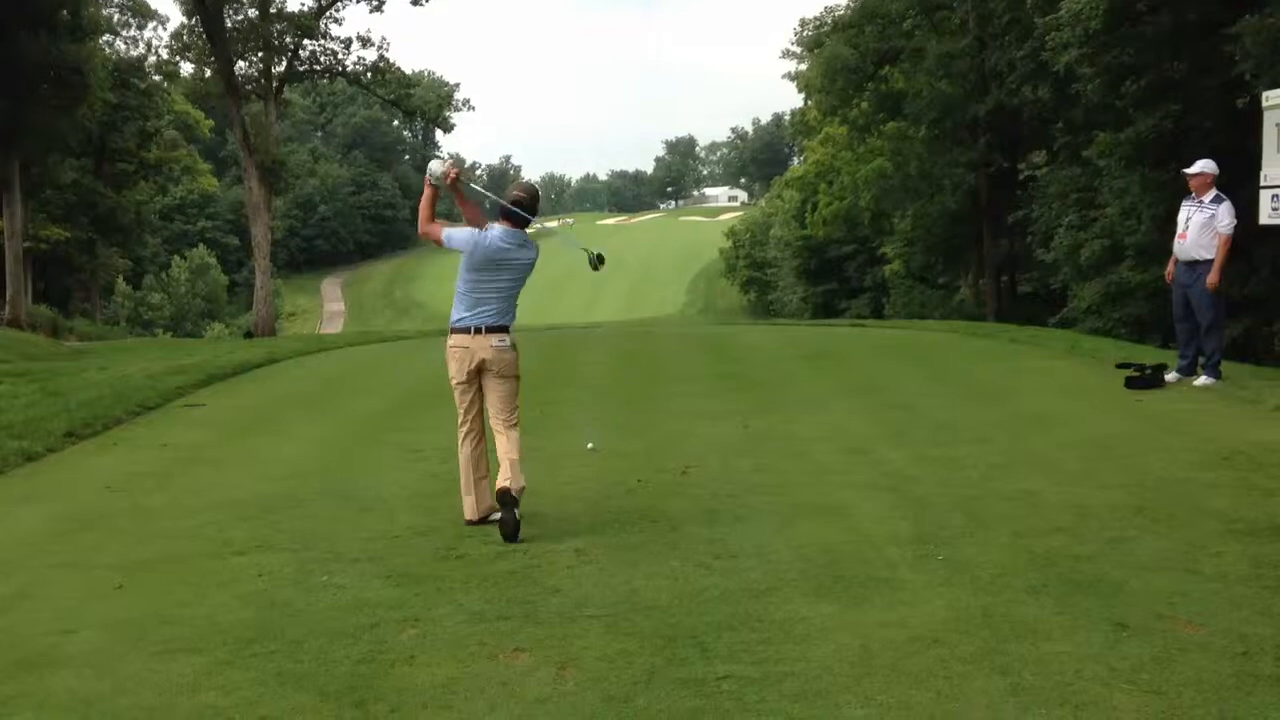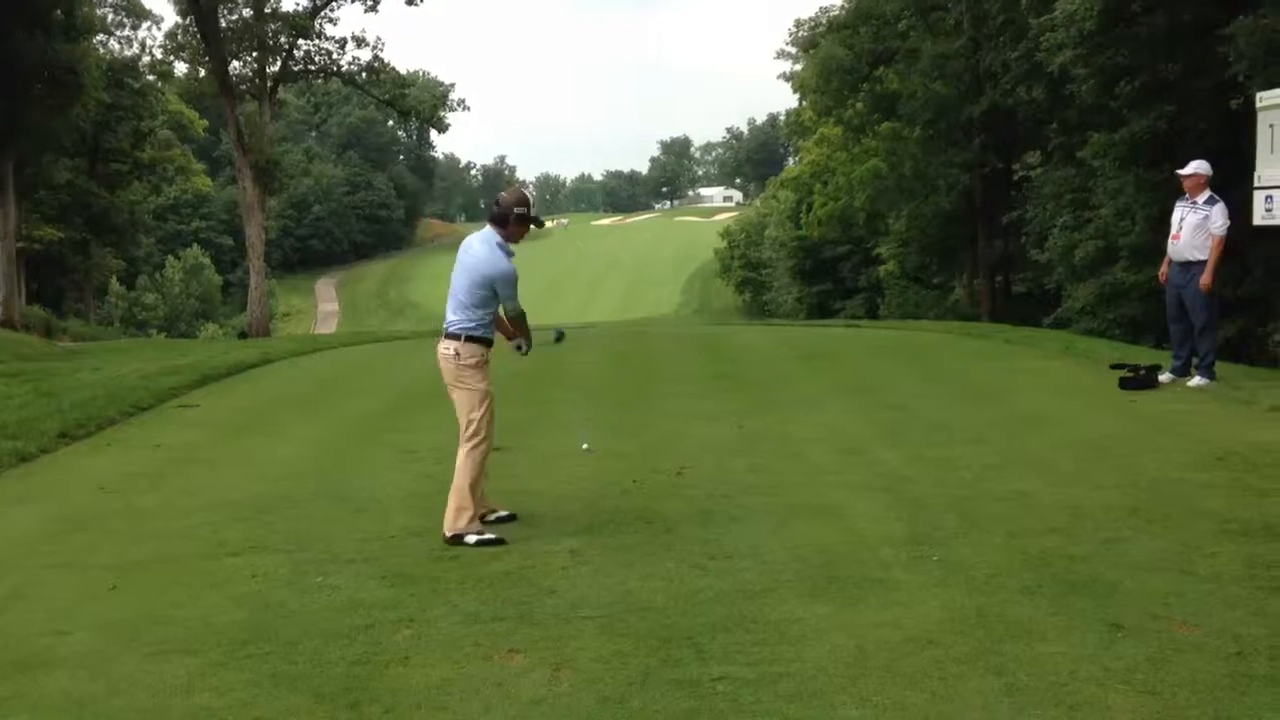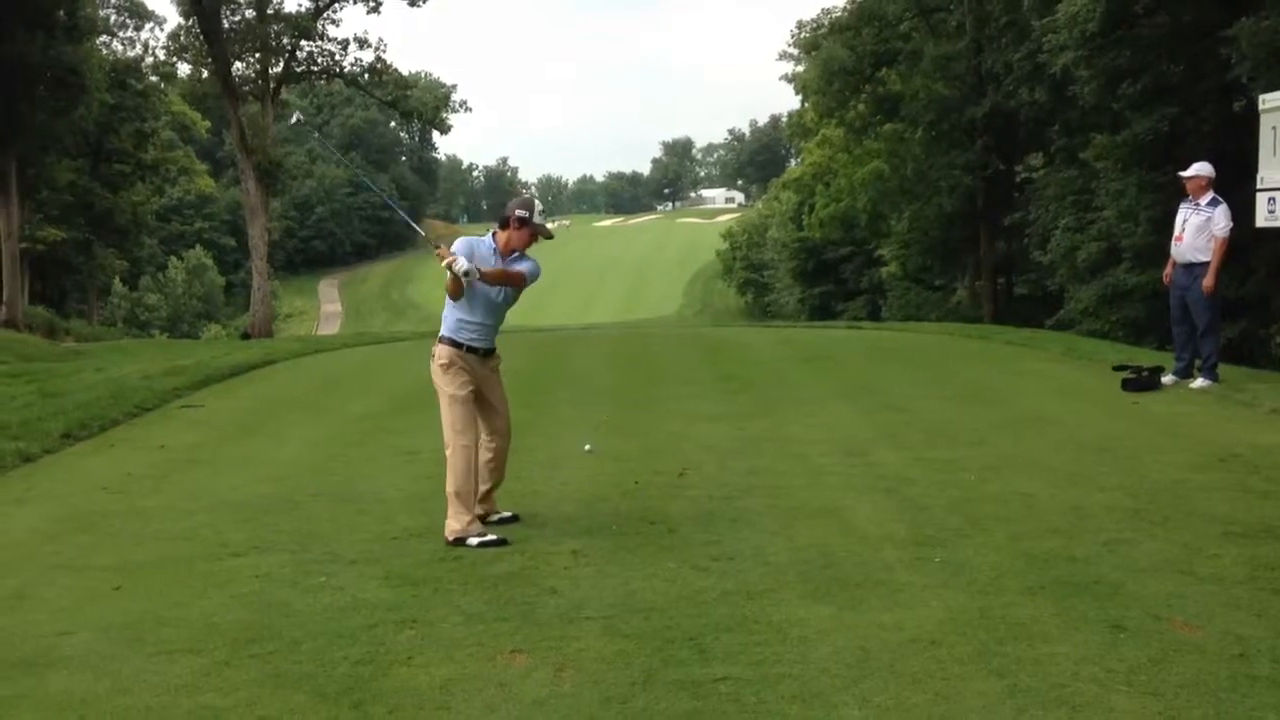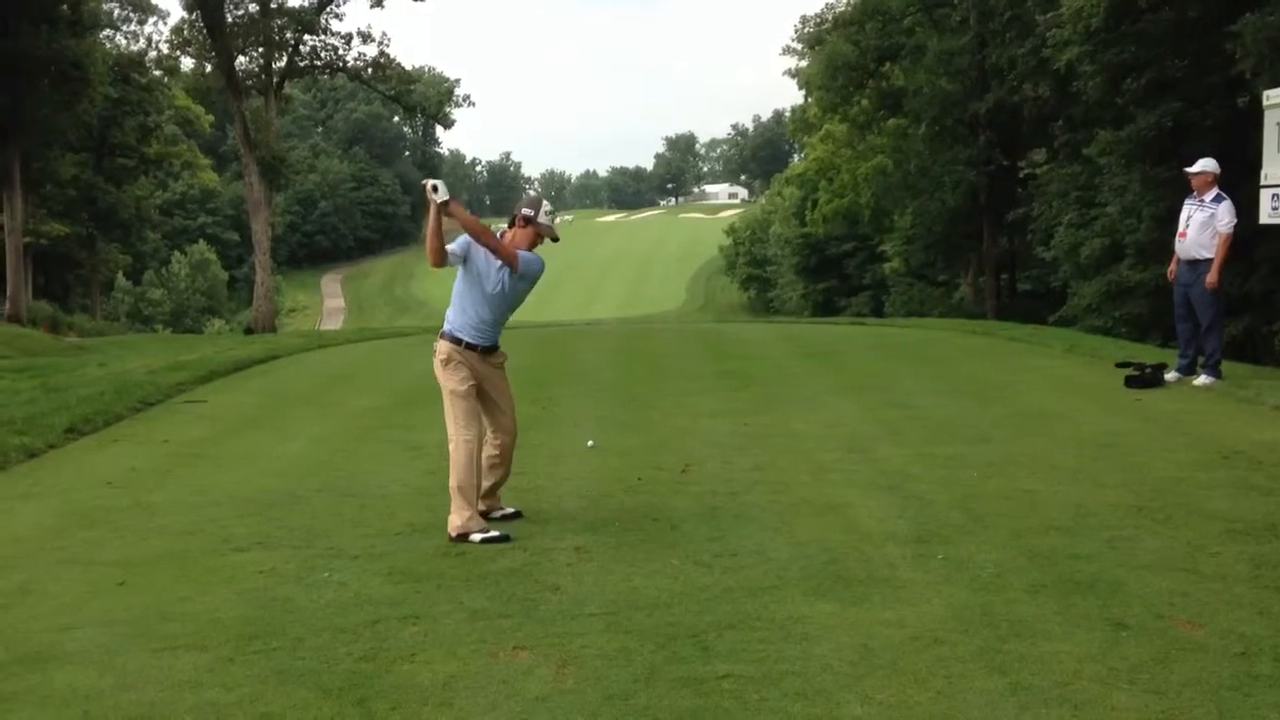
dt=0.4s
person 1, frame 1
left shoulder: (477, 243)
right shoulder: (531, 250)
left elbow: (424, 227)
left wrist: (433, 183)
right wrist: (457, 189)
left hip: (462, 343)
right hip: (500, 344)
left knee: (469, 427)
right knee: (505, 422)
left ankle: (478, 506)
right ankle: (508, 487)
person 1, frame 2
left shoulder: (472, 241)
right shoulder: (503, 267)
right elbow: (515, 314)
left wrist: (505, 329)
right wrist: (523, 337)
left hip: (452, 346)
right hip: (468, 352)
left knee: (474, 431)
right knee: (477, 435)
left ankle: (476, 505)
right ankle: (459, 524)
person 1, frame 3
left shoulder: (528, 266)
right shoulder: (467, 245)
left elbow: (507, 278)
right elbow: (454, 292)
left wrist: (475, 272)
right wrist: (455, 270)
left hip: (487, 358)
right hip: (453, 356)
left knee: (498, 434)
right knee: (462, 440)
left ankle: (483, 506)
right ankle: (461, 526)
person 1, frame 4
left shoulder: (534, 265)
right shoulder: (471, 244)
left elbow: (490, 242)
right elbow: (436, 259)
left wrist: (451, 205)
right wrist: (435, 209)
left hip: (490, 356)
right hip: (454, 353)
left knee: (504, 432)
right knee: (466, 436)
left ankle: (486, 502)
right ankle: (463, 522)
person 2, frame 1
left shoulder: (1221, 205)
right shoulder: (1186, 202)
left elbow: (1225, 240)
left wrist: (1215, 272)
right wrist: (1171, 263)
left hip: (1203, 269)
right hip: (1182, 267)
left knee: (1208, 322)
right knee: (1182, 319)
left ankle: (1211, 371)
right ankle: (1185, 366)
person 2, frame 2
left shoulder: (1214, 206)
right shoulder: (1180, 202)
left elbow: (1218, 241)
left wrist: (1208, 273)
right wrist: (1165, 264)
left hip: (1197, 270)
right hip: (1176, 269)
left knee: (1202, 322)
right knee: (1176, 320)
left ankle: (1205, 371)
right ankle: (1179, 367)
person 2, frame 3
left shoulder: (1217, 207)
right shoulder: (1185, 205)
left elbow: (1221, 242)
left wrist: (1211, 275)
right wrist: (1170, 266)
left hip: (1200, 271)
right hip: (1180, 270)
left knee: (1205, 324)
right knee: (1180, 322)
left ankle: (1208, 373)
right ankle: (1182, 369)
person 2, frame 4
left shoulder: (1221, 204)
right shoulder: (1189, 200)
left elbow: (1224, 238)
left wrist: (1214, 271)
right wrist: (1174, 262)
left hip: (1204, 268)
right hip: (1184, 267)
left knee: (1209, 321)
right knee: (1183, 318)
left ankle: (1211, 370)
right ankle: (1185, 366)
